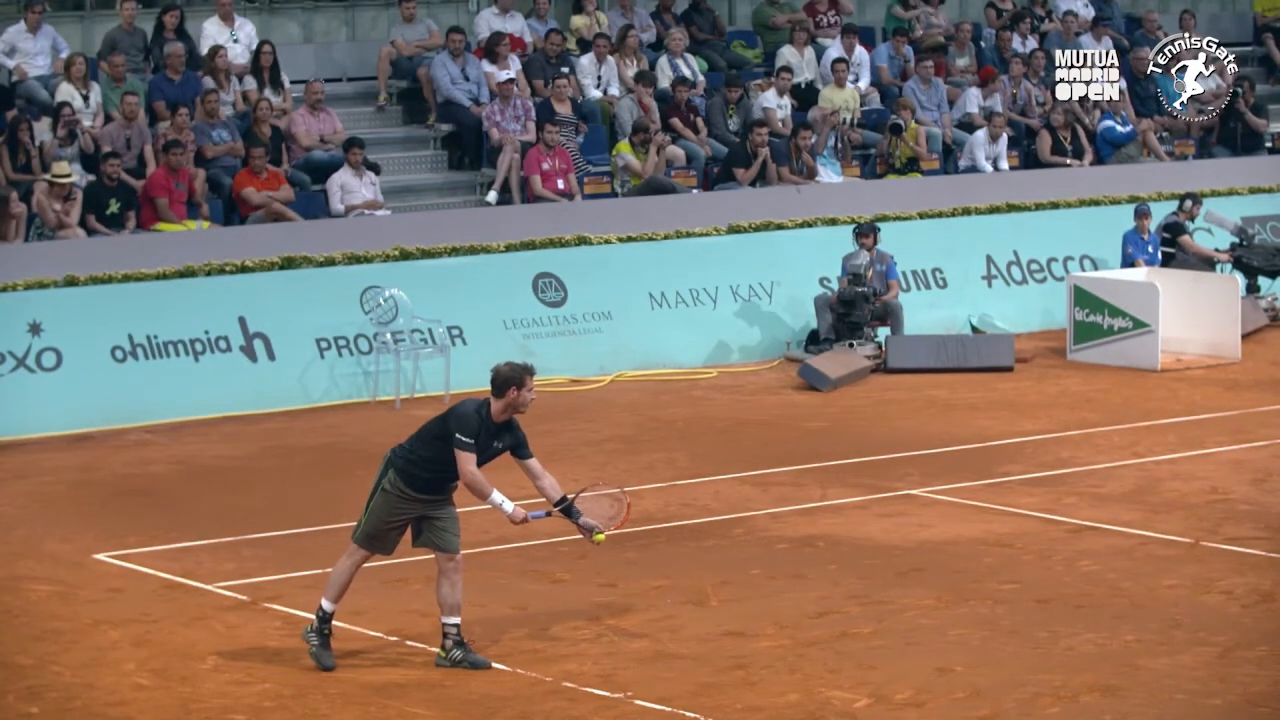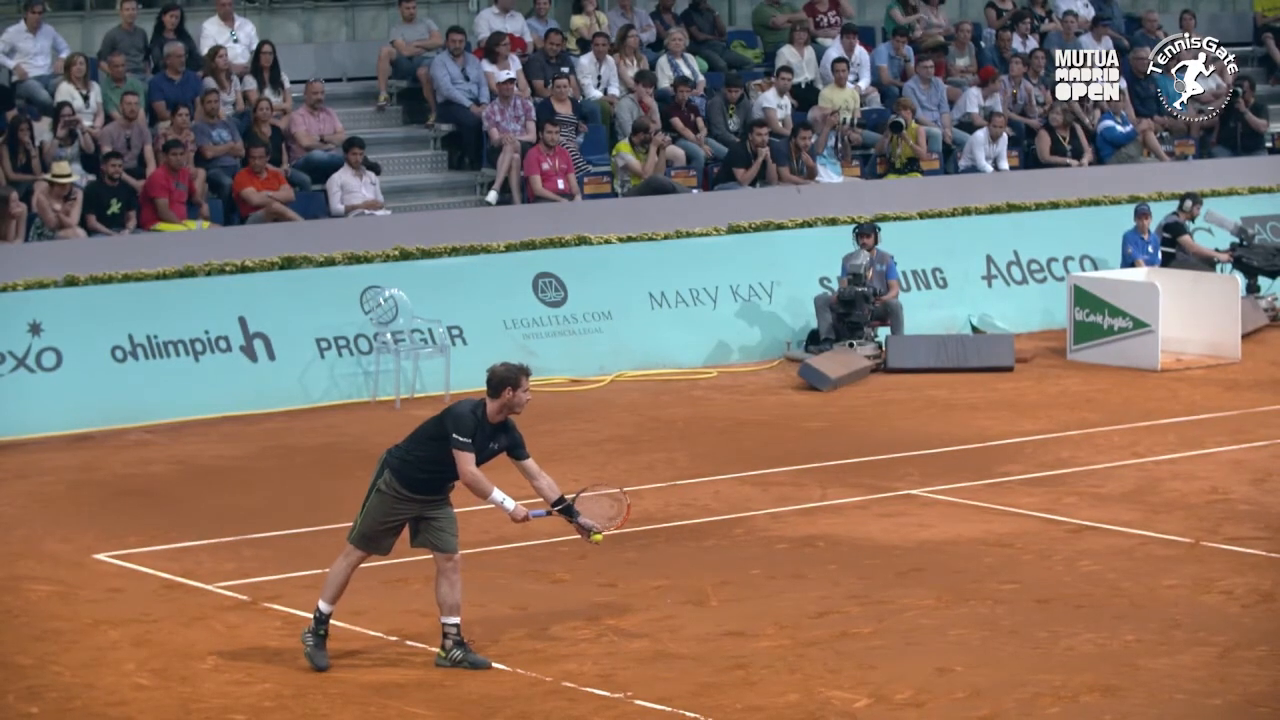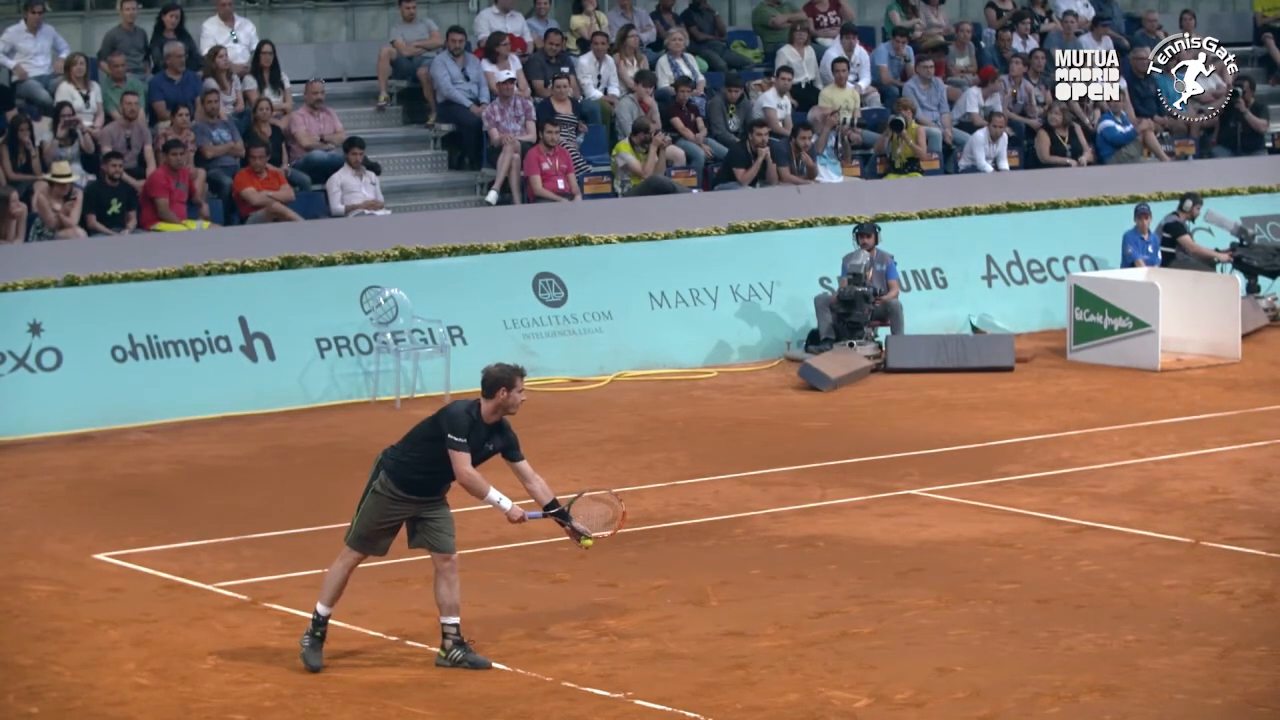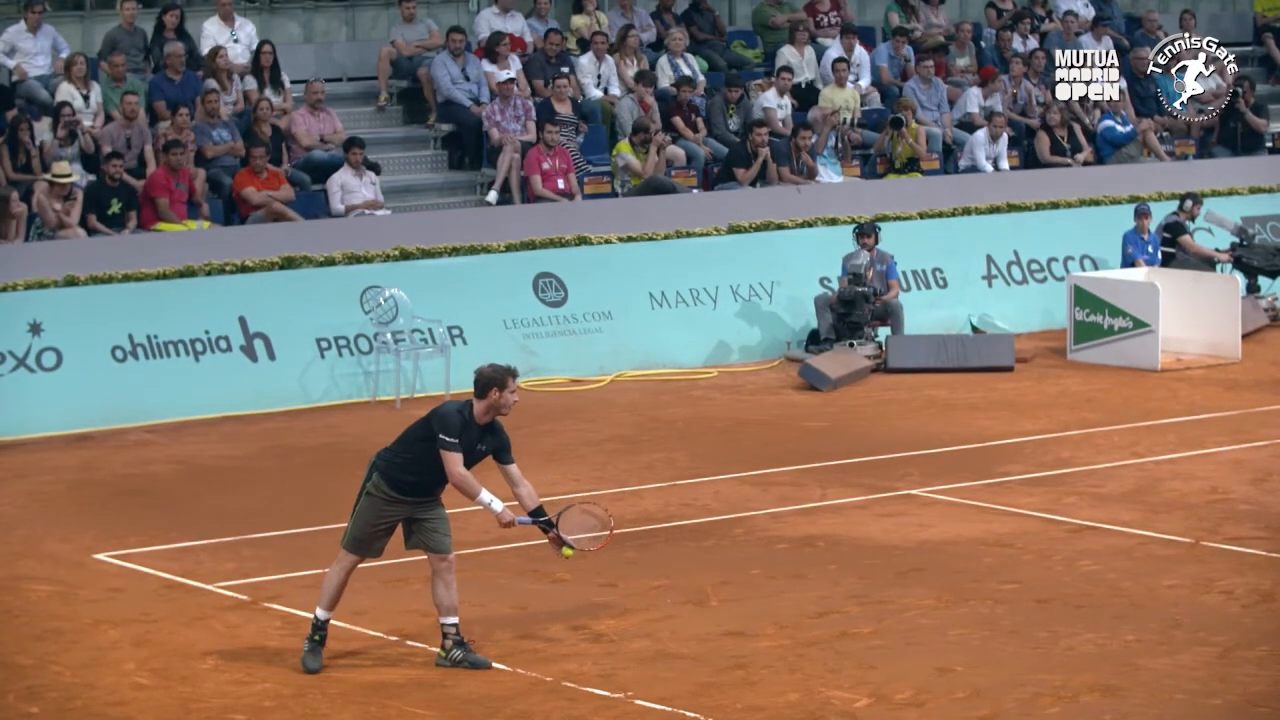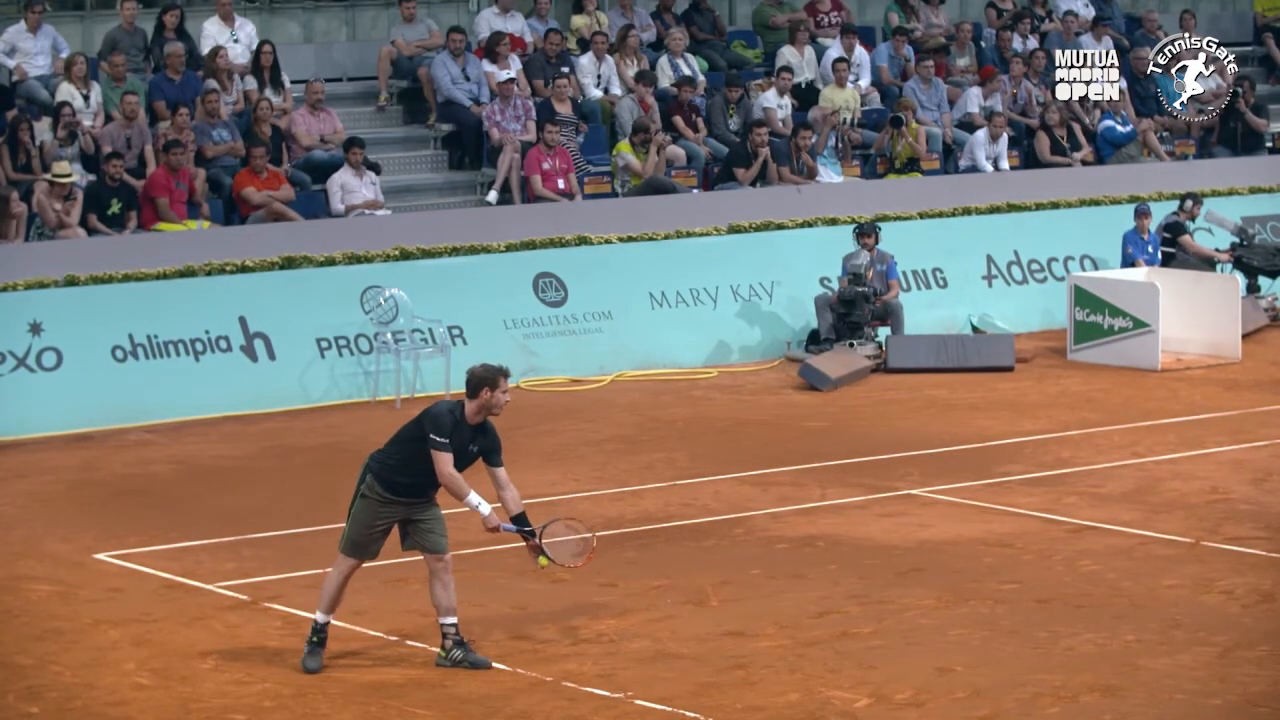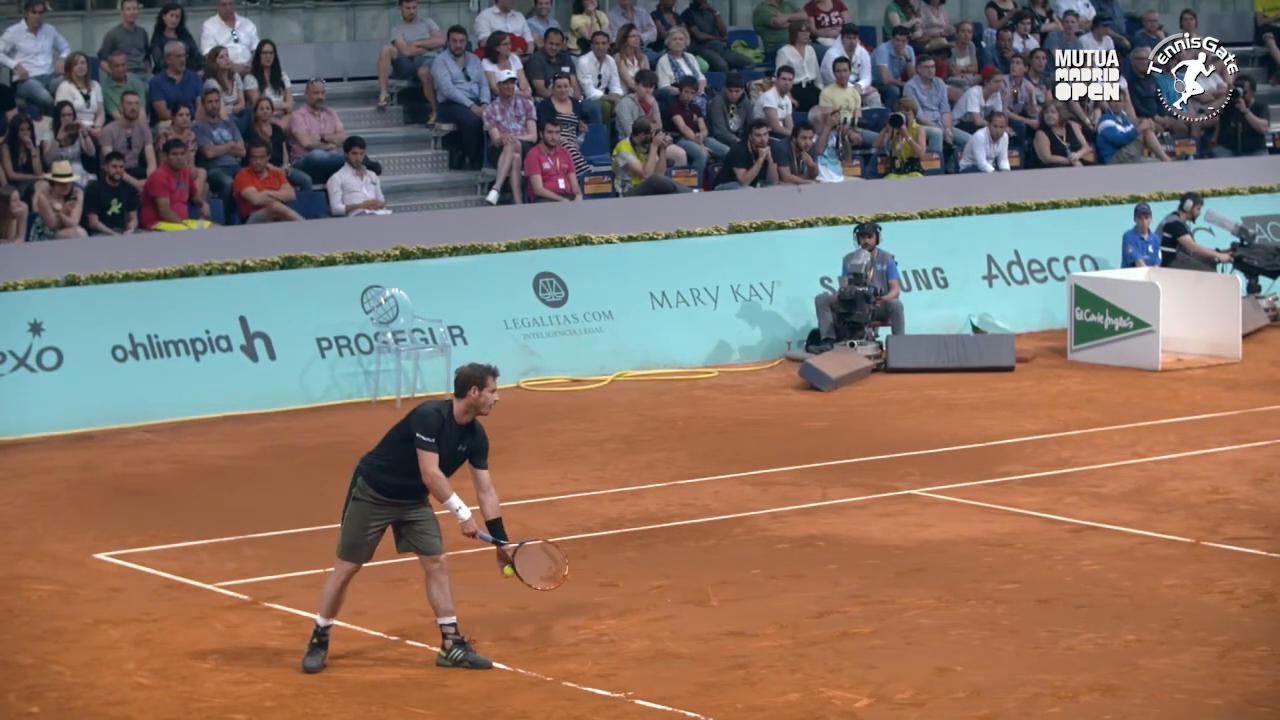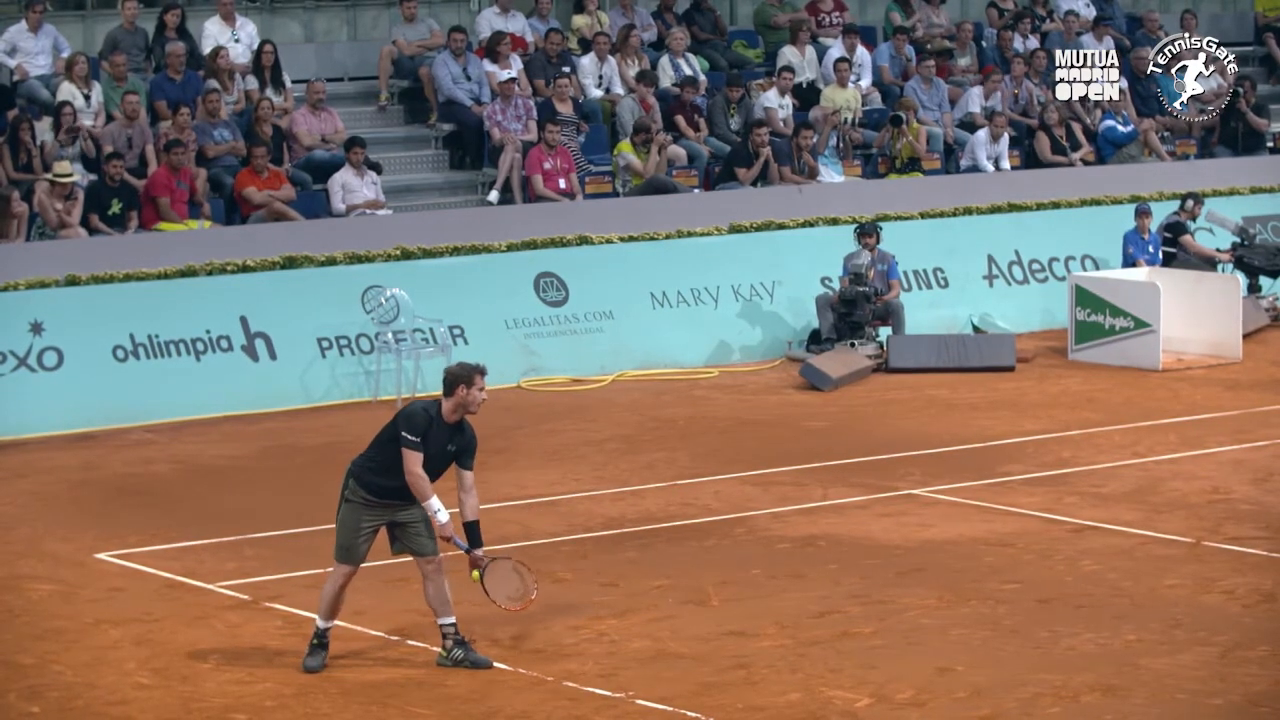
dt=0.3s
person 1, frame 1
left shoulder: (510, 431)
right shoulder: (467, 415)
left elbow: (541, 478)
right elbow: (468, 475)
left wrist: (576, 516)
right wrist: (508, 508)
left hip: (438, 494)
right hip: (400, 483)
left knee: (451, 561)
right knee: (359, 553)
left ankle: (451, 644)
right ankle: (320, 628)
person 1, frame 2
left shoulder: (506, 432)
right shoulder: (463, 415)
left elbow: (538, 478)
right elbow: (468, 475)
left wrist: (573, 516)
right wrist: (509, 505)
left hip: (434, 495)
right hip: (396, 484)
left knee: (450, 561)
right knee: (355, 554)
left ankle: (452, 645)
right ankle: (317, 629)
person 1, frame 3
left shoulder: (502, 433)
right shoulder: (459, 415)
left elbow: (532, 481)
right elbow: (464, 474)
left wrist: (564, 519)
right wrist: (505, 506)
left hip: (431, 496)
right hip: (391, 485)
left knee: (448, 561)
right knee: (351, 556)
left ankle: (451, 644)
right ankle: (316, 632)
person 1, frame 4
left shoulder: (495, 434)
right shoulder: (451, 416)
left elbow: (520, 485)
right elbow: (457, 474)
left wrist: (548, 526)
right wrist: (497, 508)
left hip: (425, 497)
right hip: (386, 488)
left knee: (445, 561)
right knee: (349, 559)
left ankle: (451, 644)
right ankle: (316, 636)
person 1, frame 5
left shoulder: (487, 435)
right shoulder: (442, 415)
left elbow: (505, 488)
right elbow: (446, 475)
left wrist: (528, 533)
right wrist: (484, 510)
left hip: (421, 498)
right hip: (380, 490)
left knee: (441, 561)
right knee: (348, 563)
left ankle: (451, 645)
right ankle: (316, 638)
person 1, frame 6
left shoulder: (476, 436)
right shoulder: (429, 415)
left elbow: (486, 491)
right elbow: (430, 475)
left wrist: (501, 540)
right wrist: (463, 514)
left hip: (412, 499)
right hip: (372, 492)
left knee: (437, 562)
right knee: (346, 567)
left ankle: (451, 644)
right ankle: (319, 640)
person 1, frame 7
left shoulder: (465, 436)
right shoulder: (417, 415)
left elbow: (467, 492)
right elbow: (413, 472)
left wrist: (475, 544)
right wrist: (440, 517)
left hip: (407, 500)
right hip: (364, 495)
left knee: (433, 564)
right knee: (345, 570)
left ankle: (452, 644)
right ankle: (319, 641)
